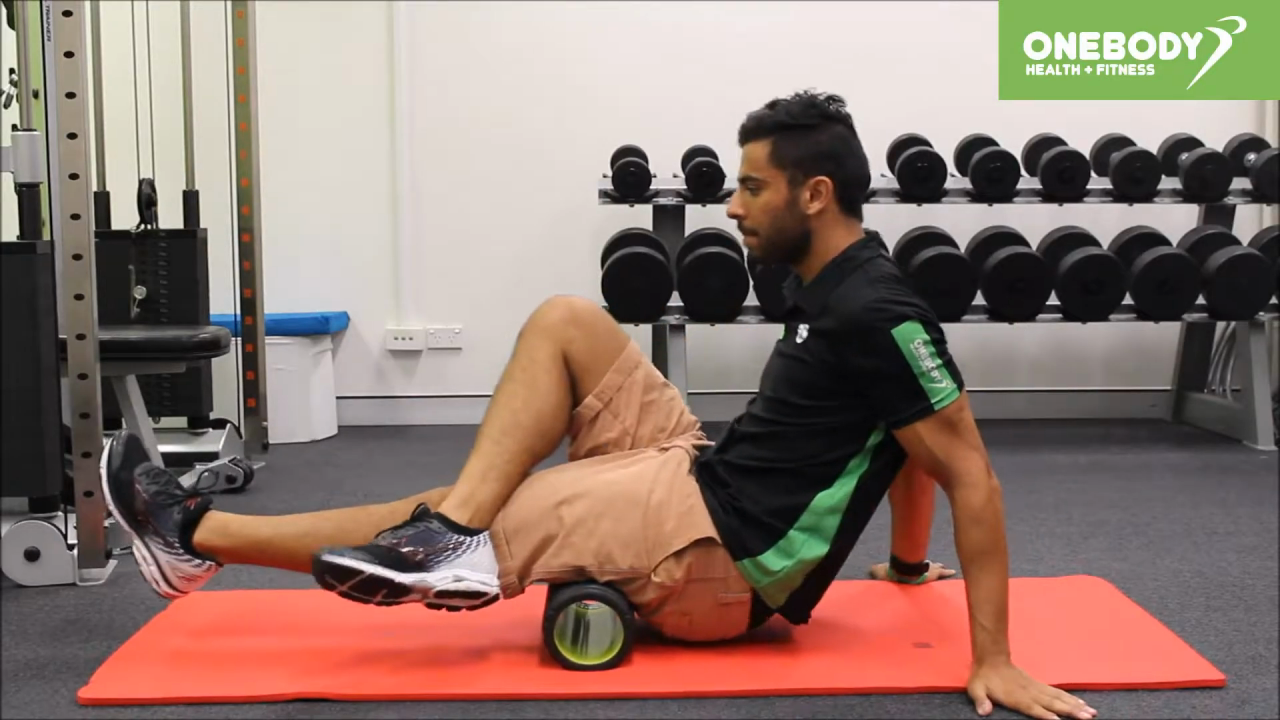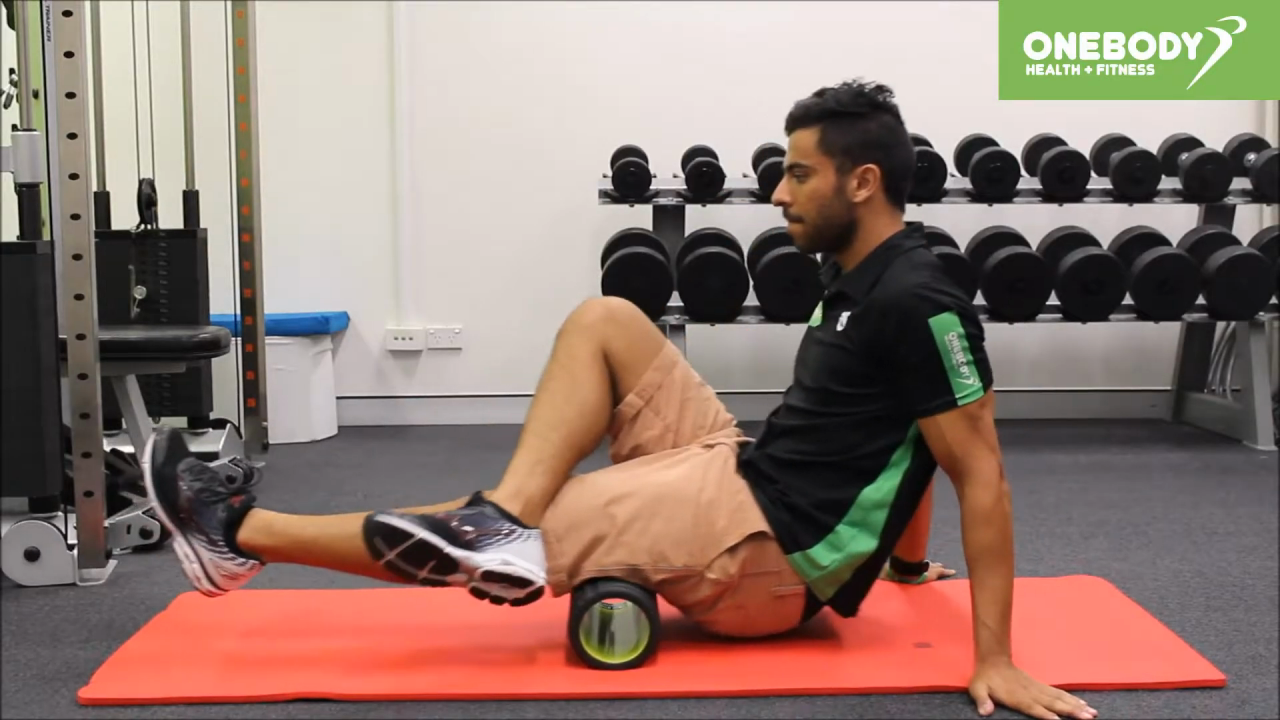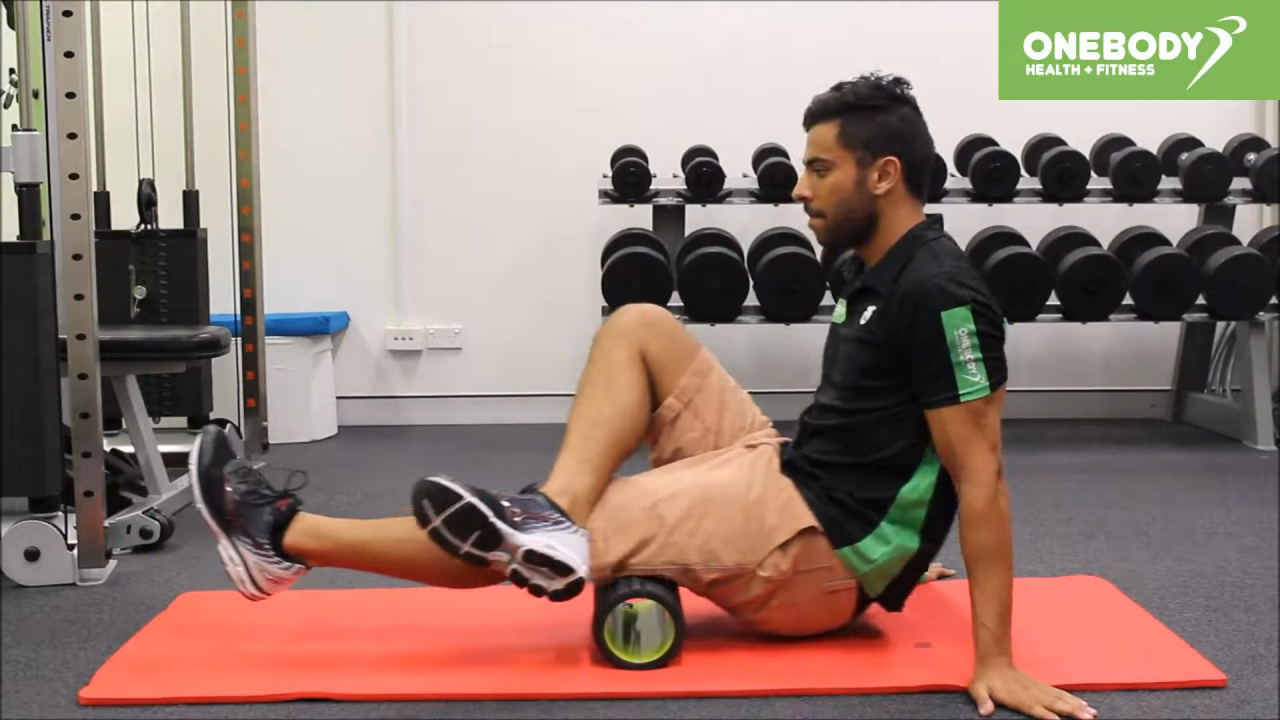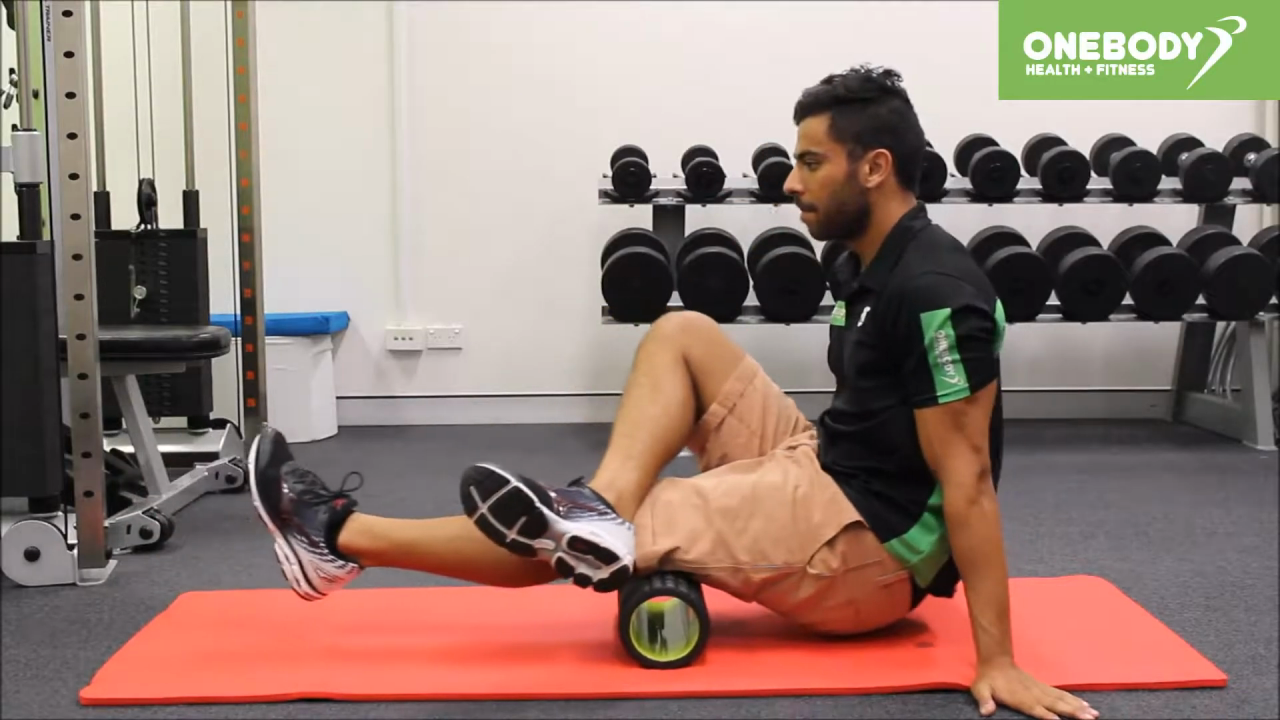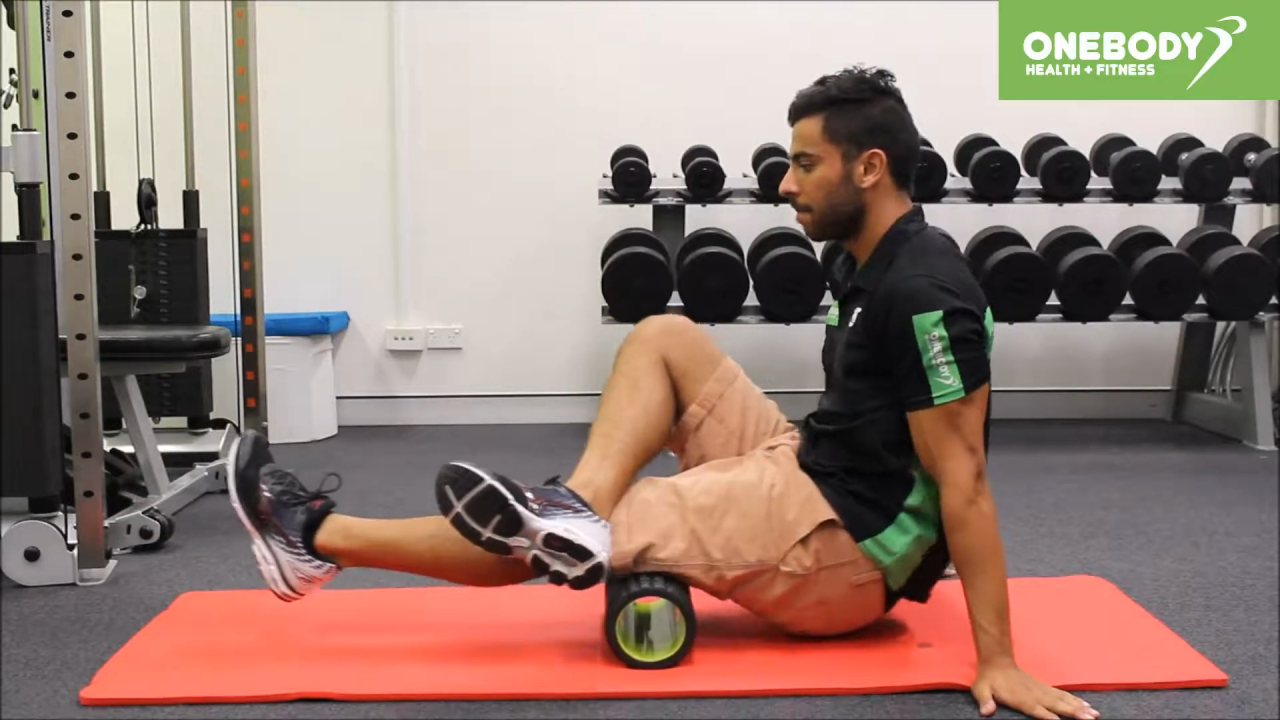
dt=0.3s
person 1, frame 1
left shoulder: (874, 313)
right shoulder: (834, 286)
left elbow: (970, 477)
right elbow: (899, 447)
right wrist: (906, 561)
left hip: (718, 557)
right hip: (706, 483)
left knee: (452, 526)
right knee: (566, 323)
left ankle: (198, 533)
right ankle: (446, 534)
person 1, frame 2
left shoulder: (915, 302)
right shoulder: (863, 280)
left elbow: (982, 477)
right elbow: (903, 432)
right wrist: (905, 558)
left hip: (764, 556)
right hip: (744, 480)
left knee: (509, 539)
right knee: (604, 322)
left ankle: (246, 533)
right ankle: (501, 526)
person 1, frame 3
left shoulder: (938, 292)
right shoulder: (879, 273)
left elbow: (980, 476)
right wrist: (906, 547)
left hip: (821, 553)
right hip: (791, 482)
left knee: (508, 549)
right knee: (638, 329)
left ankle: (286, 535)
right ankle: (551, 524)
person 1, frame 4
left shoulder: (931, 290)
right shoulder: (884, 265)
left elbow: (967, 479)
right wrist: (934, 548)
left hip: (864, 552)
right hip: (828, 480)
left knee: (563, 544)
right knee: (681, 336)
left ankle: (342, 536)
right ankle: (597, 516)
person 1, frame 5
left shoulder: (920, 292)
right shoulder: (876, 265)
left elbow: (963, 479)
right wrist: (915, 550)
left hip: (839, 551)
right hip: (810, 484)
left knee: (546, 548)
right knee: (663, 338)
left ankle: (317, 536)
right ankle: (566, 513)
